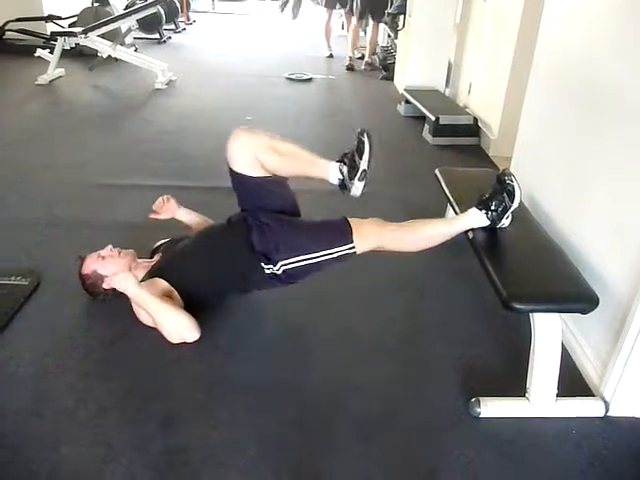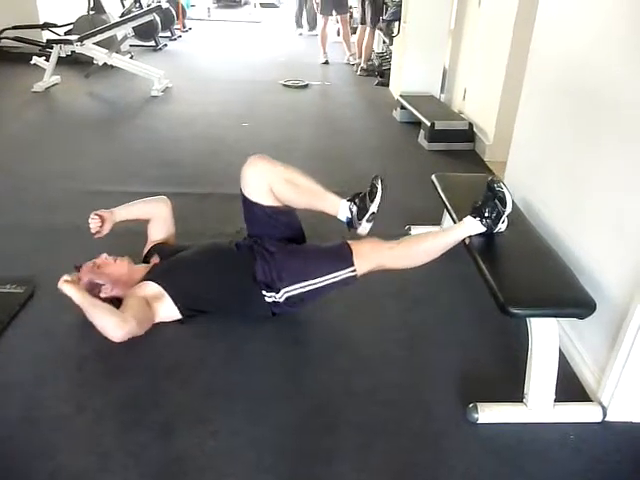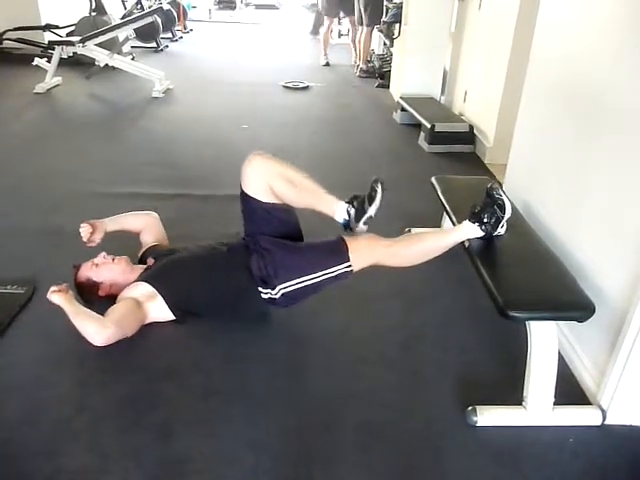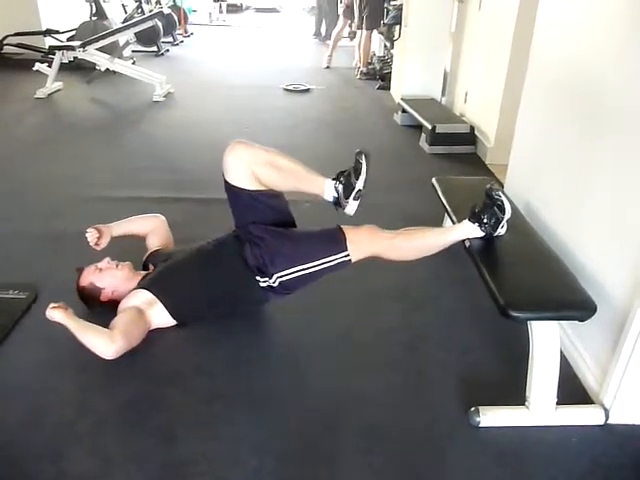
dt=1s
person 1, frame 1
left shoulder: (162, 253)
right shoulder: (147, 295)
right elbow: (186, 332)
left wrist: (179, 212)
right wrist: (133, 290)
left hip: (256, 226)
right hip: (270, 254)
left knee: (243, 142)
right knee: (373, 232)
left ankle: (339, 173)
right ankle: (478, 217)
person 1, frame 2
left shoulder: (154, 255)
right shoulder: (143, 298)
left elbow: (162, 204)
right elbow: (121, 330)
left wrist: (112, 215)
right wrist: (77, 294)
left hip: (263, 249)
right hip: (272, 282)
left knee: (257, 169)
right knee: (378, 253)
left ankle: (347, 211)
right ankle: (473, 224)
person 1, frame 3
left shoulder: (151, 258)
right shoulder: (137, 298)
left elbow: (149, 218)
right elbow: (103, 333)
left wrist: (100, 225)
right wrist: (66, 301)
left hip: (259, 249)
right hip: (269, 277)
left knee: (258, 166)
right knee: (373, 248)
left ankle: (346, 213)
right ankle: (472, 228)
person 1, frame 4
left shoulder: (154, 261)
right shoulder: (136, 306)
left elbow: (157, 221)
right elbow: (112, 346)
left wrist: (108, 229)
right wrist: (67, 318)
left hip: (254, 242)
right hip: (265, 268)
left knee: (239, 155)
right knee: (372, 240)
left ankle: (334, 190)
right ankle: (472, 228)
